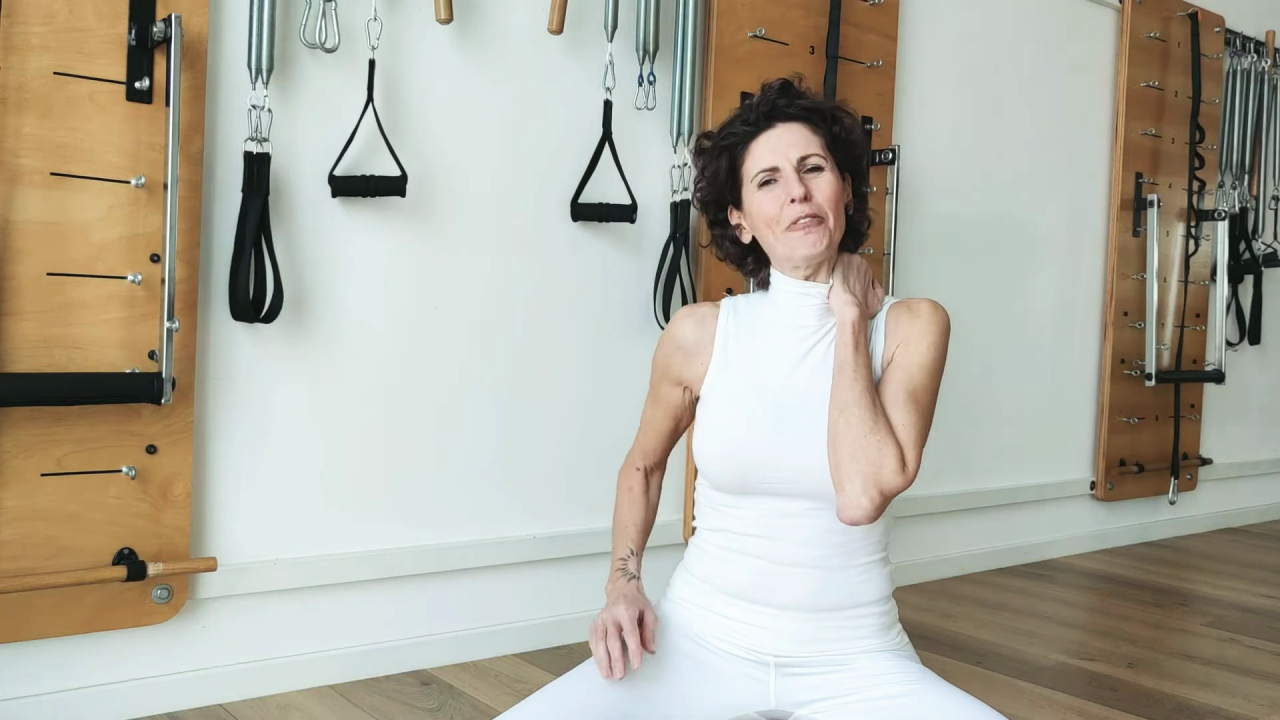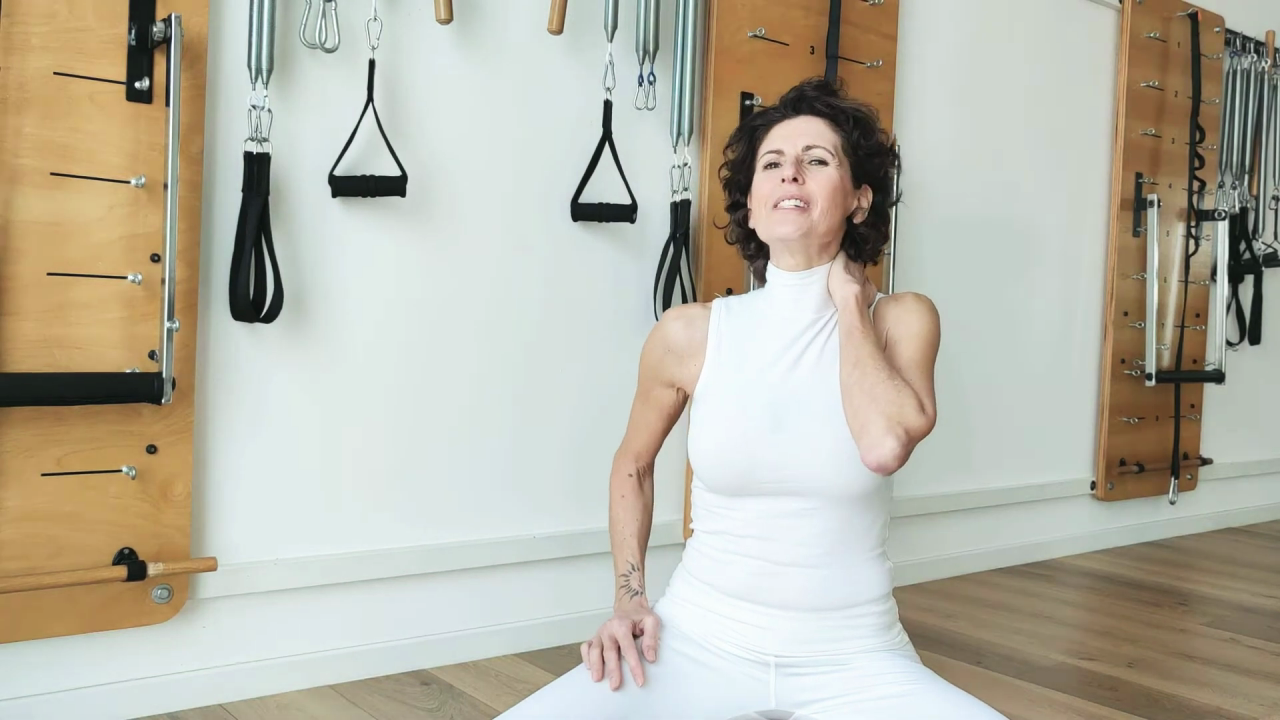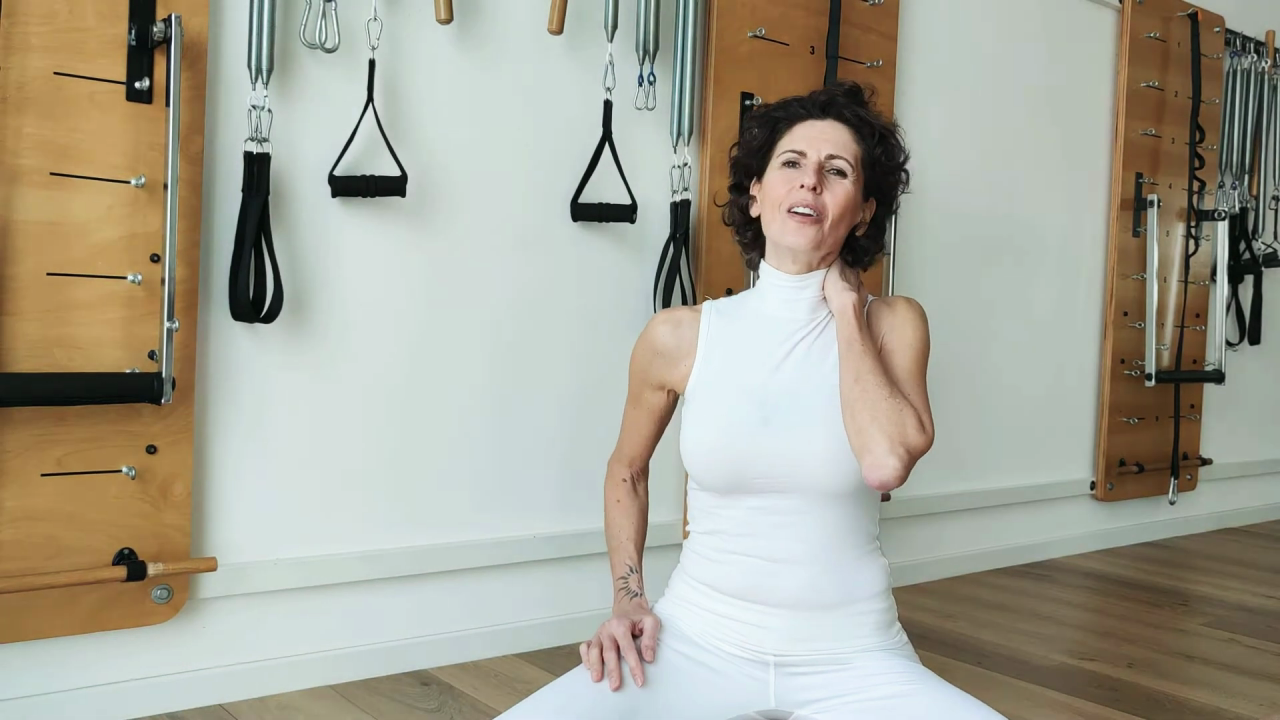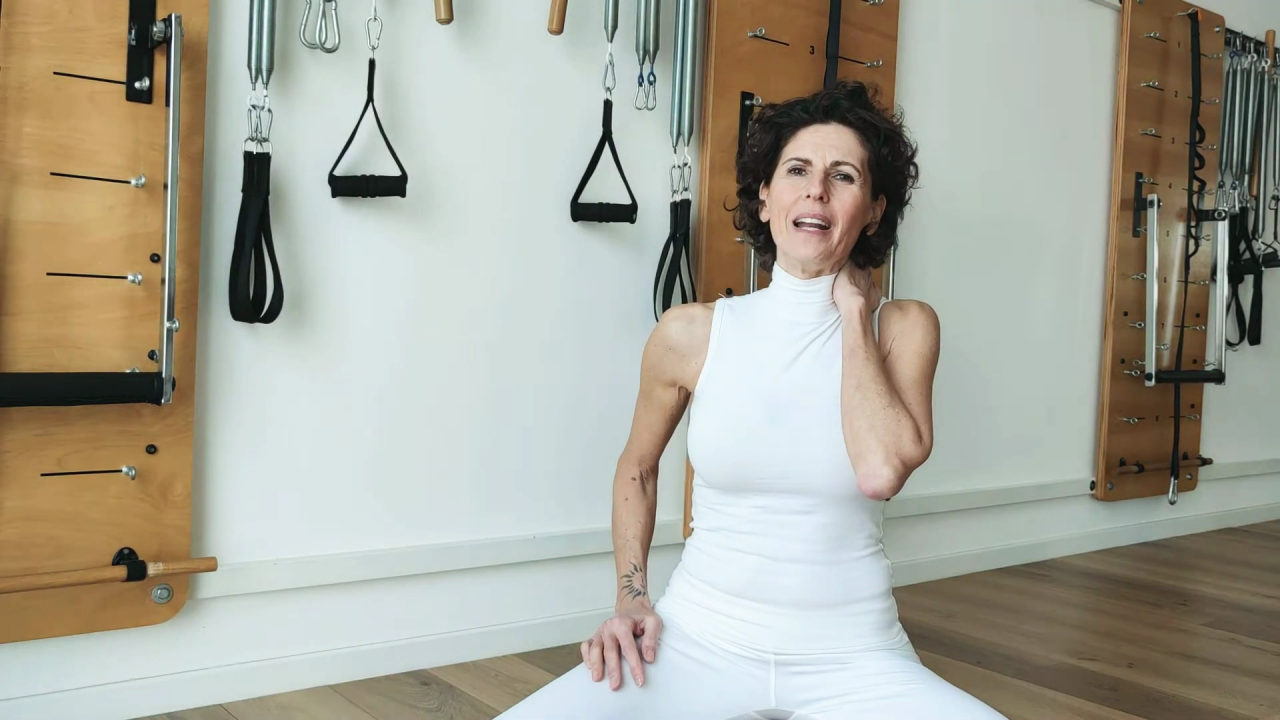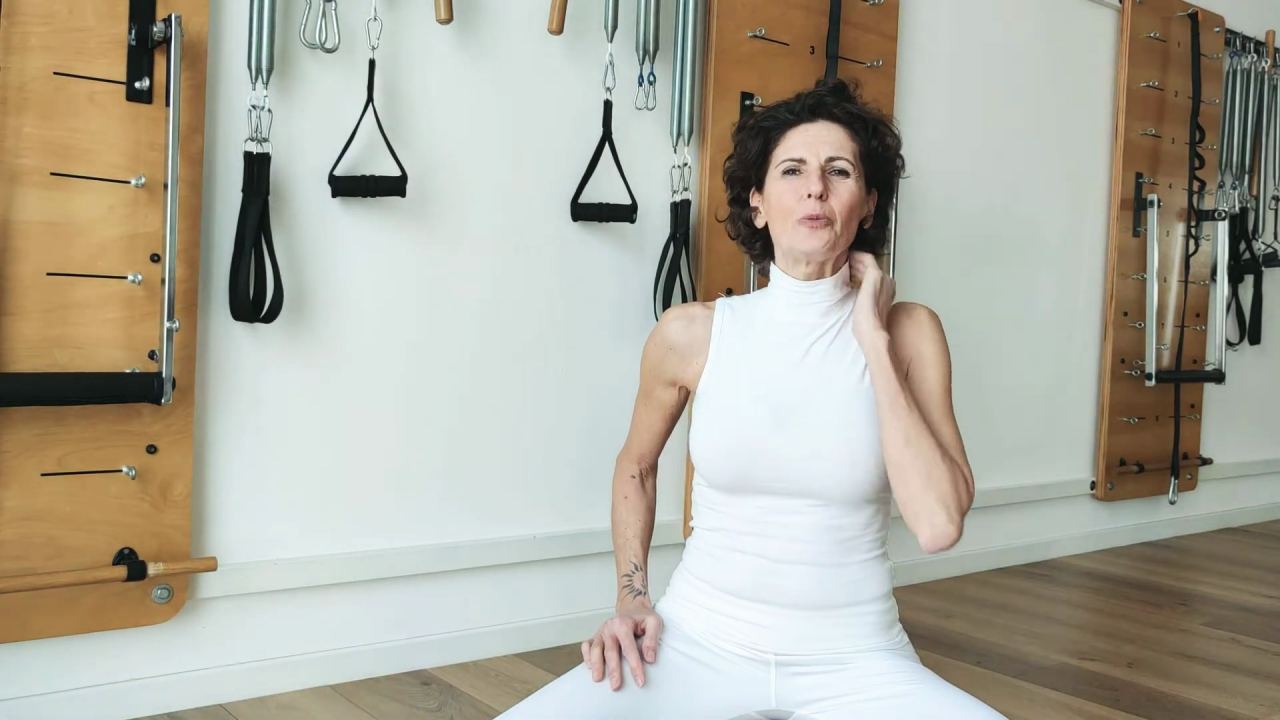
dt=0.7s
person 1, frame 1
left shoulder: (911, 326)
right shoulder: (698, 333)
left elbow: (862, 496)
right elbow: (641, 466)
left wrist: (850, 319)
right wrist: (623, 585)
left hip: (850, 660)
right hip: (700, 639)
person 1, frame 2
left shoulder: (902, 319)
right shoulder: (689, 333)
left elbow: (885, 445)
right elbow: (632, 466)
left wrist: (850, 298)
right wrist: (628, 600)
left hip: (852, 661)
right hip: (699, 641)
person 1, frame 3
left shoulder: (892, 323)
right shoulder: (678, 335)
left elbow: (887, 462)
right elbow: (626, 470)
left wrist: (844, 308)
right wrist: (628, 600)
left hip: (850, 658)
right hip: (698, 642)
person 1, frame 4
left shoulder: (903, 327)
right shoulder: (689, 332)
left elbow: (882, 471)
right elbow: (636, 467)
left wrist: (854, 310)
right wrist: (630, 599)
left hip: (850, 659)
right hip: (699, 640)
person 1, frame 5
left shoulder: (908, 330)
right shoulder: (690, 332)
left elbow: (938, 524)
right elbow: (636, 466)
left wrist: (873, 339)
right wrist: (631, 599)
left hip: (851, 660)
right hip: (700, 641)
